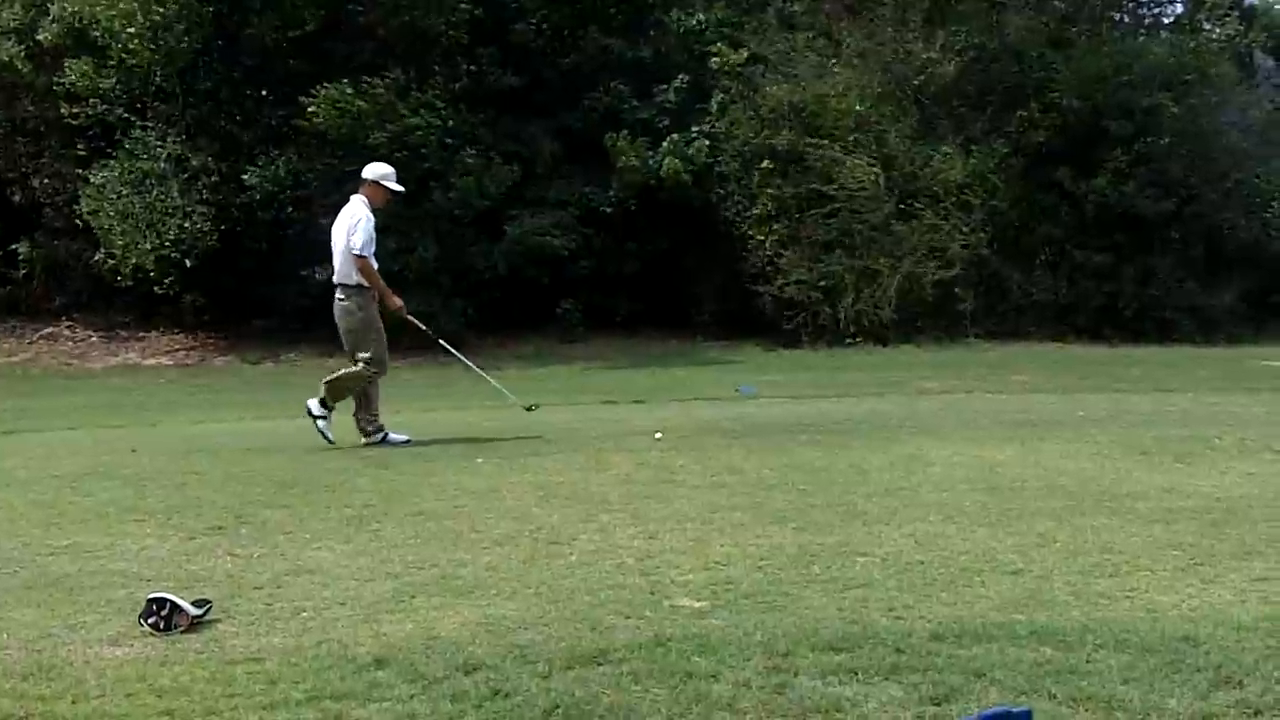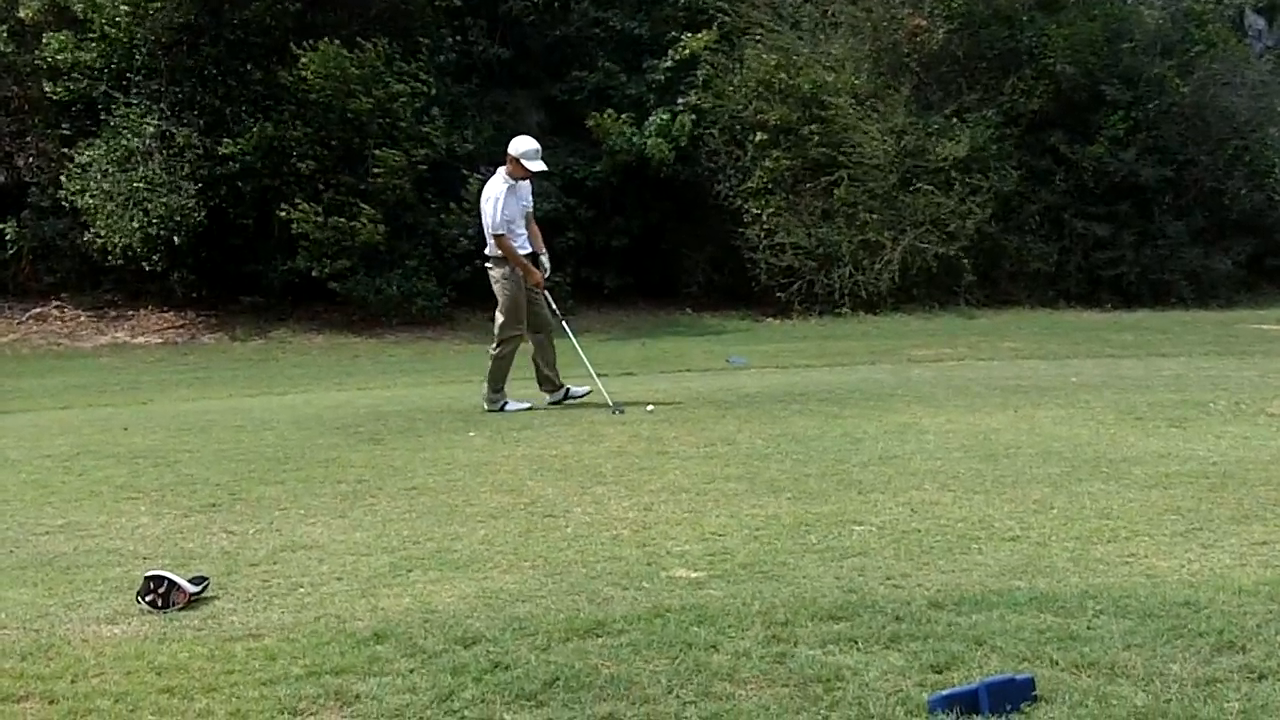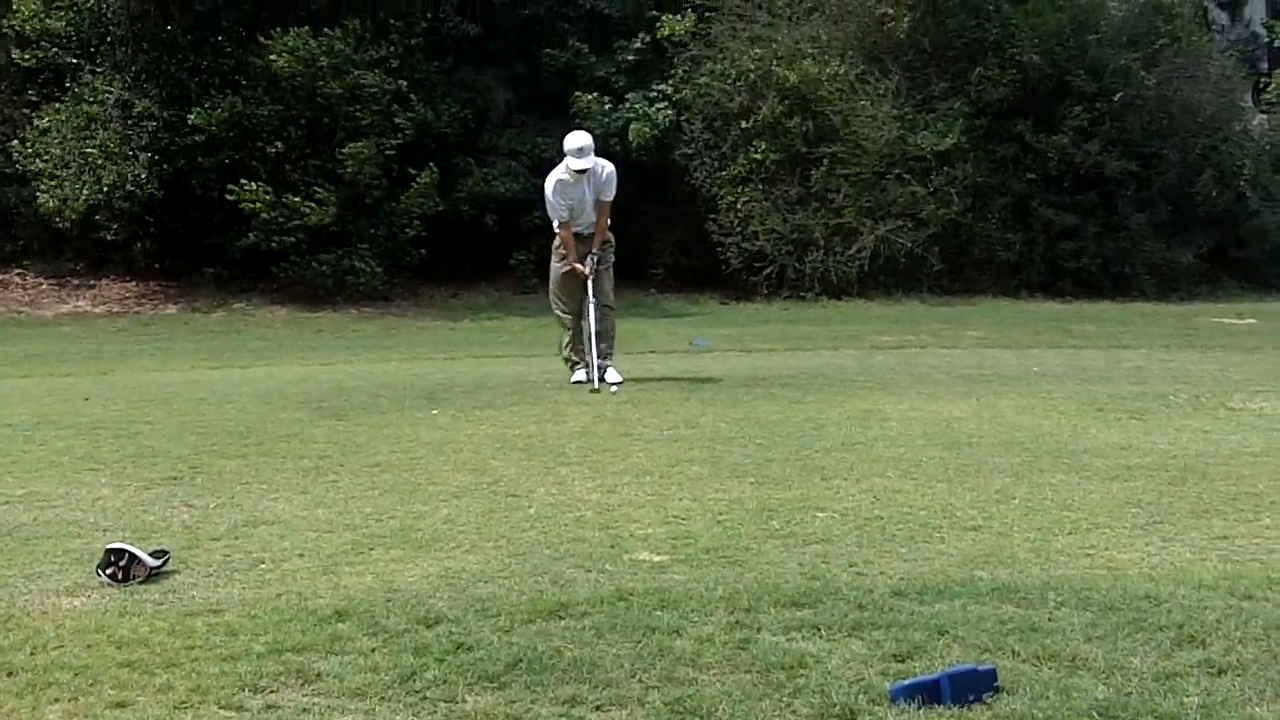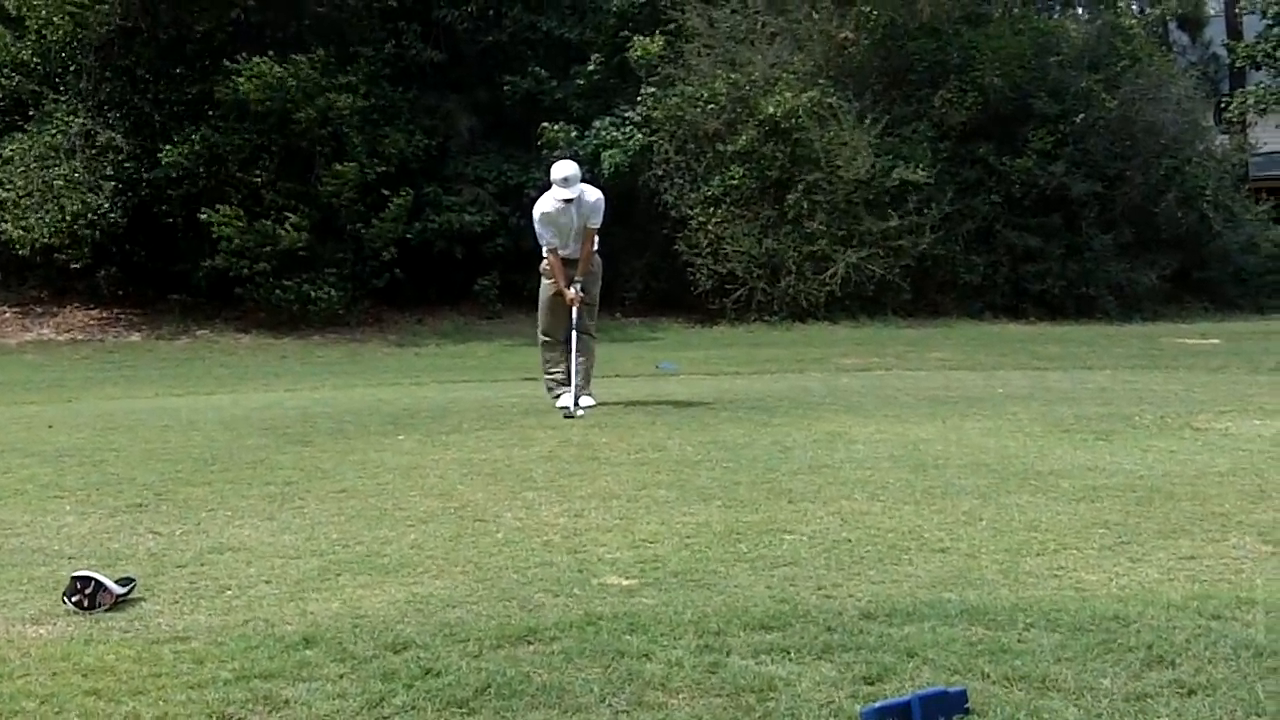
dt=1s
person 1, frame 1
left shoulder: (348, 212)
right shoulder: (362, 215)
right elbow: (362, 263)
right wrist: (389, 297)
left hip: (347, 295)
right hip: (357, 297)
left knee: (366, 363)
right knee: (372, 363)
left ankle: (370, 428)
right ankle: (322, 403)
person 1, frame 2
left shoulder: (524, 185)
right shoulder: (496, 191)
right elbow: (500, 240)
left wrist: (542, 254)
right wrist: (529, 270)
left hip: (526, 264)
right hip: (507, 267)
left knee: (543, 325)
right knee: (511, 332)
left ankle: (554, 388)
right ankle: (494, 397)
person 1, frame 3
left shoulder: (606, 170)
right shoulder: (555, 181)
left elbow: (603, 215)
right elbow: (563, 225)
left wrist: (593, 253)
right wrist: (574, 262)
left hip: (599, 239)
right hip: (568, 241)
left knee: (604, 302)
right knee: (567, 307)
left ankle: (605, 363)
right ankle: (578, 365)
person 1, frame 4
left shoulder: (594, 198)
right shoulder: (542, 208)
left elbow: (588, 242)
right elbow: (552, 251)
left wrist: (578, 281)
right wrist: (564, 289)
left hip: (587, 263)
right hip: (556, 265)
left knee: (585, 329)
right knee: (552, 331)
left ankle: (583, 388)
right ankle: (561, 389)
